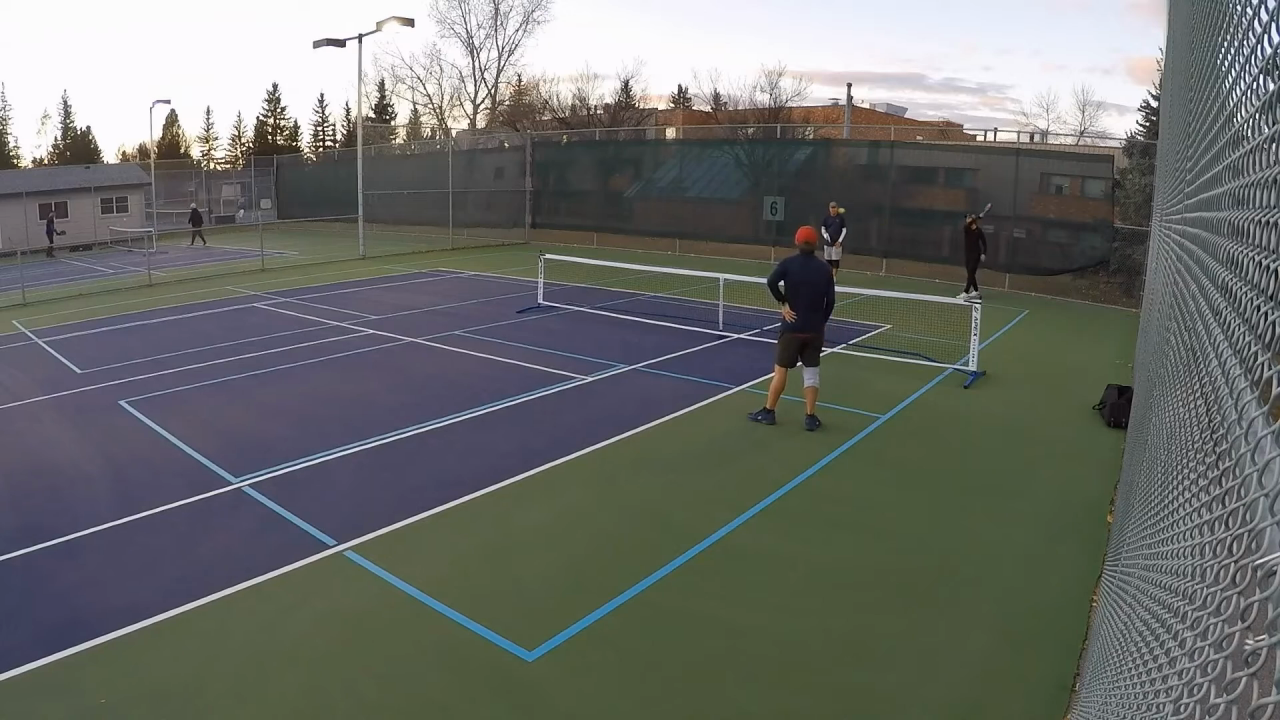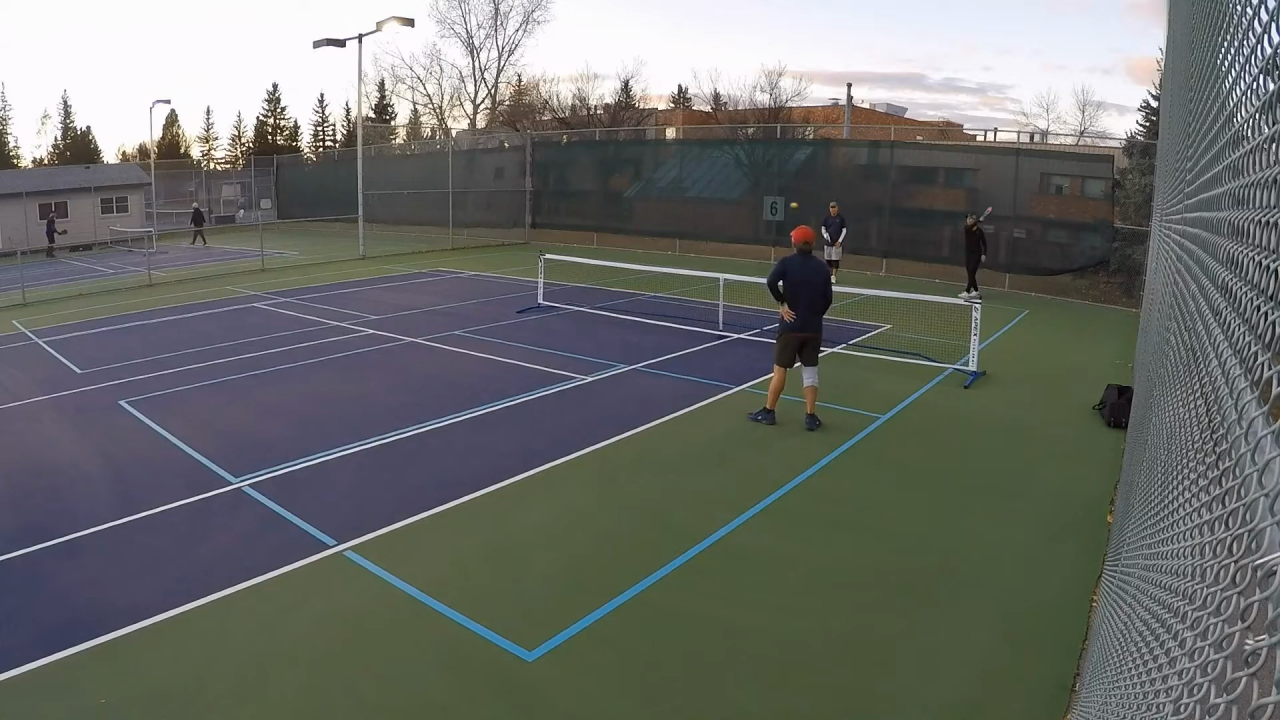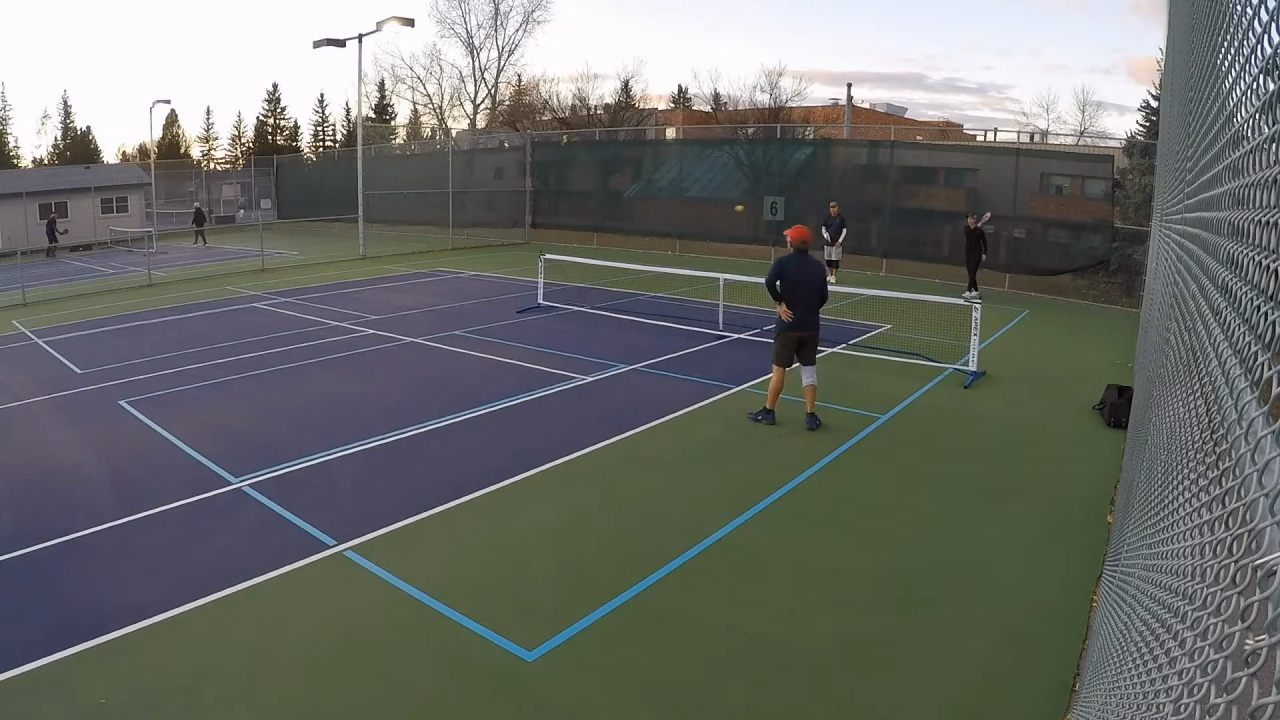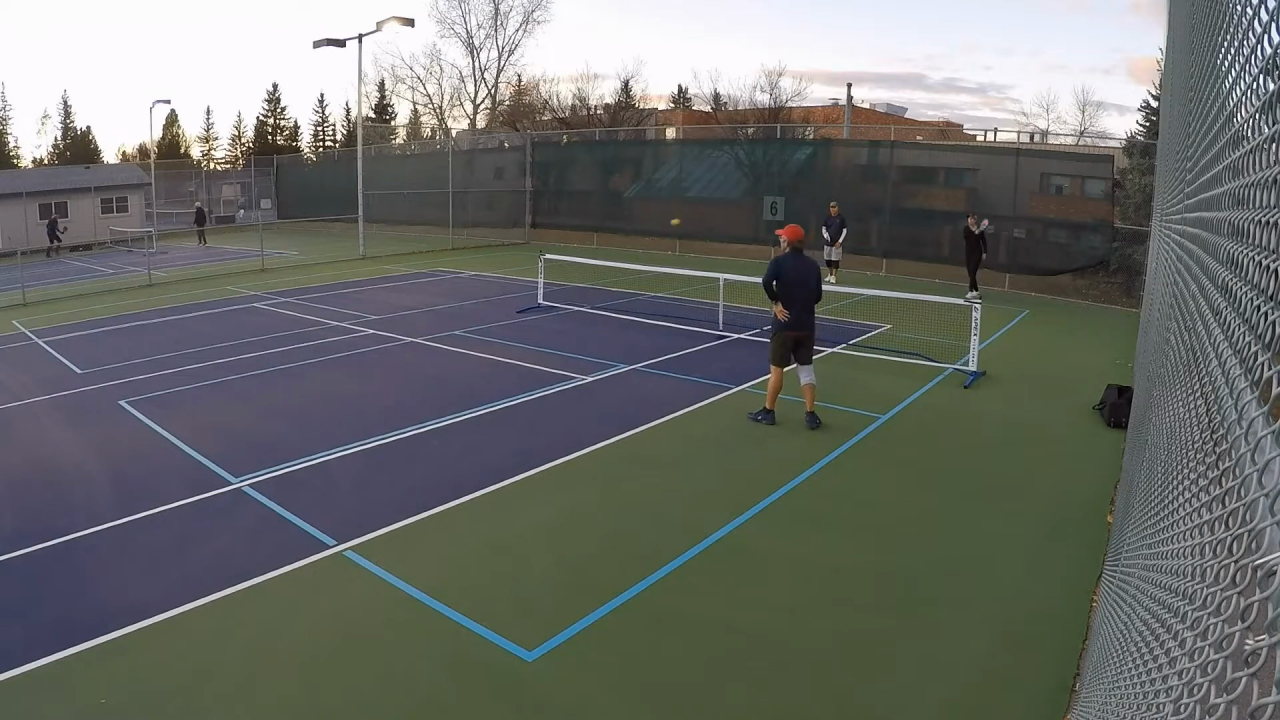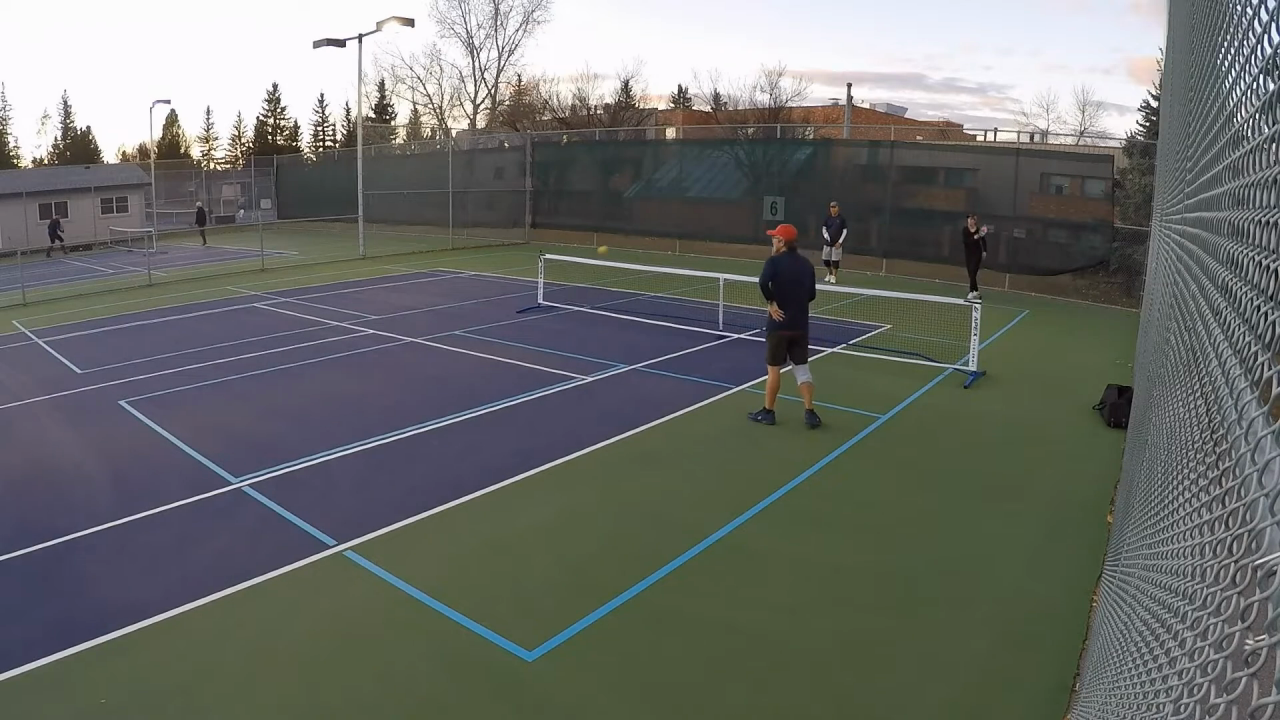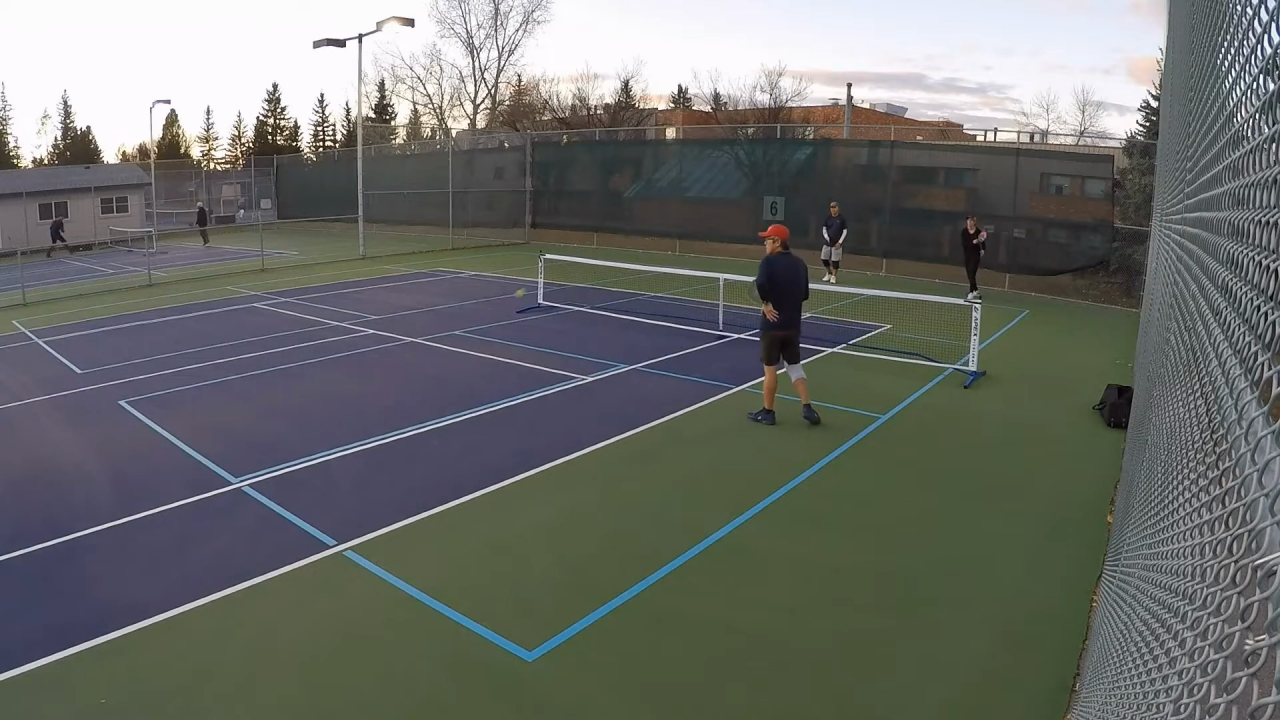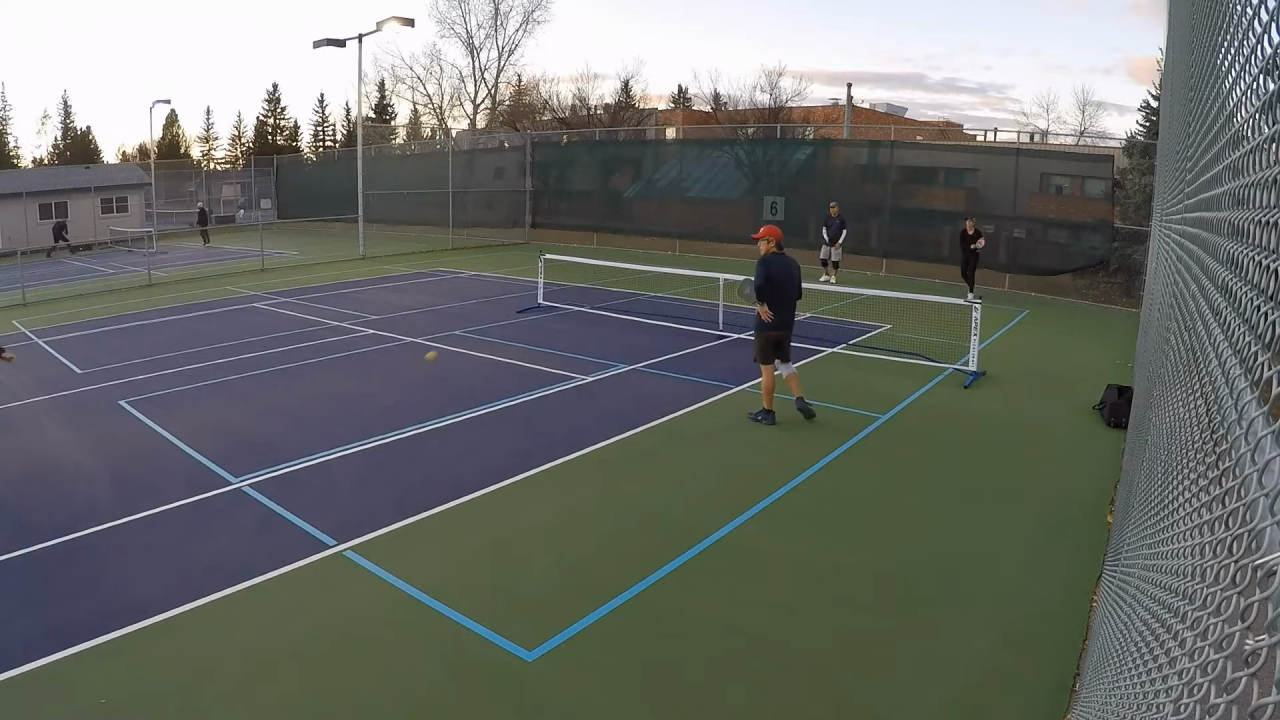
dt=0.1s
person 1, frame 1
left shoulder: (788, 263)
right shoulder: (825, 268)
left elbow: (772, 282)
right elbow: (831, 301)
left wrist: (783, 303)
left hip: (792, 327)
right hip: (815, 329)
left knee: (781, 371)
right knee: (811, 373)
left ankle: (768, 412)
right ankle: (810, 417)
person 1, frame 2
left shoulder: (787, 263)
right shoulder: (822, 267)
left elbow: (771, 282)
right elbow: (828, 299)
left wrist: (782, 303)
left hip: (790, 327)
right hip: (813, 328)
left knee: (780, 370)
right knee: (810, 372)
left ankle: (768, 412)
right ankle: (810, 416)
person 1, frame 3
left shoulder: (783, 262)
right shoulder: (818, 266)
left elbow: (770, 282)
right elbow: (823, 297)
left wrist: (780, 303)
left hip: (788, 326)
right hip: (811, 327)
left knee: (779, 370)
right knee: (809, 371)
left ankle: (768, 412)
right ankle: (811, 415)
person 1, frame 4
left shoulder: (779, 261)
right shoulder: (813, 265)
left elbow: (767, 281)
right elbow: (818, 296)
left wrist: (776, 302)
left hip: (784, 326)
right hip: (806, 327)
left knee: (777, 370)
right knee: (806, 370)
left ankle: (768, 412)
right ankle: (810, 414)
person 1, frame 5
left shoulder: (774, 261)
right shoulder: (807, 264)
left elbow: (763, 282)
right elbow: (811, 295)
left wrist: (771, 302)
left hip: (778, 325)
right hip: (800, 326)
left knee: (774, 369)
right knee: (802, 368)
left ankle: (768, 412)
right ankle: (810, 412)
person 1, frame 6
left shoulder: (769, 261)
right shoulder: (800, 264)
left elbow: (760, 283)
right elbow: (804, 294)
left wrist: (766, 303)
left hip: (772, 325)
right hip: (793, 325)
left knee: (770, 369)
right knee: (795, 366)
left ankle: (768, 412)
right ankle: (807, 407)
person 1, frame 7
left shoulder: (765, 261)
right shoulder: (793, 264)
left elbow: (759, 285)
right elbow: (797, 294)
left wrist: (761, 303)
left hip: (767, 324)
right hip: (786, 324)
left knee: (767, 368)
right knee: (785, 364)
left ankle: (767, 412)
right ankle: (801, 401)
